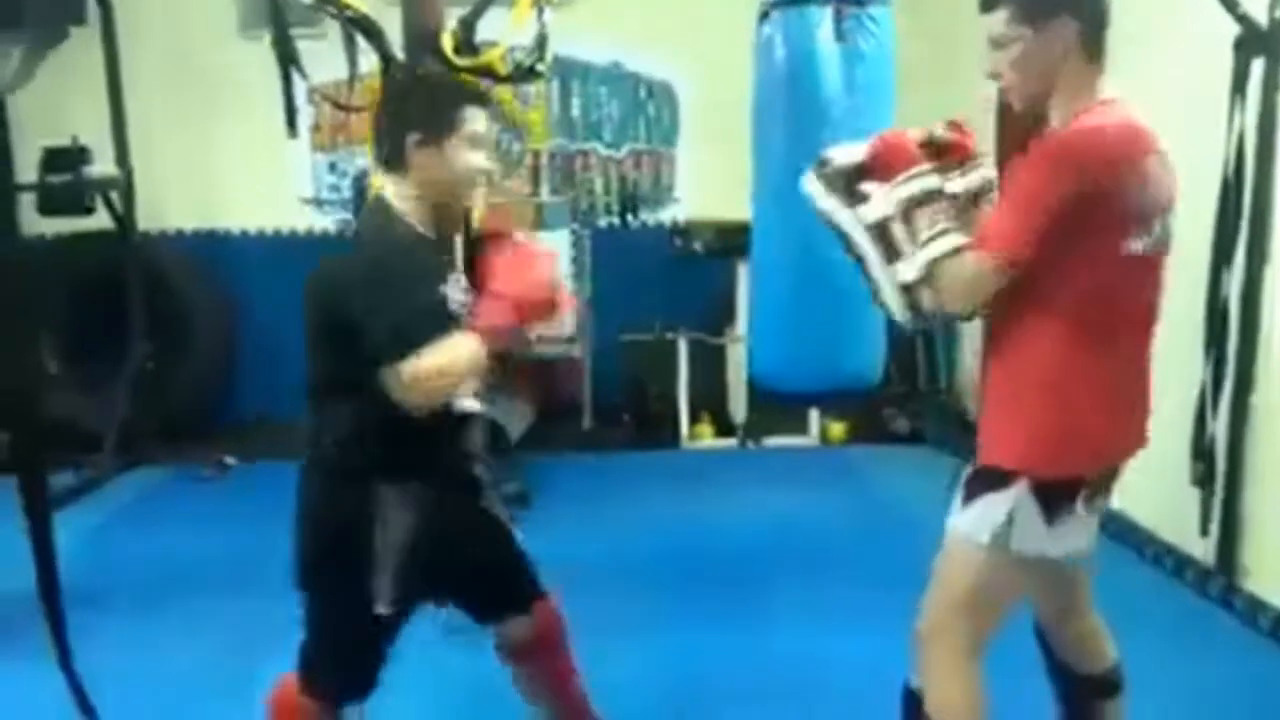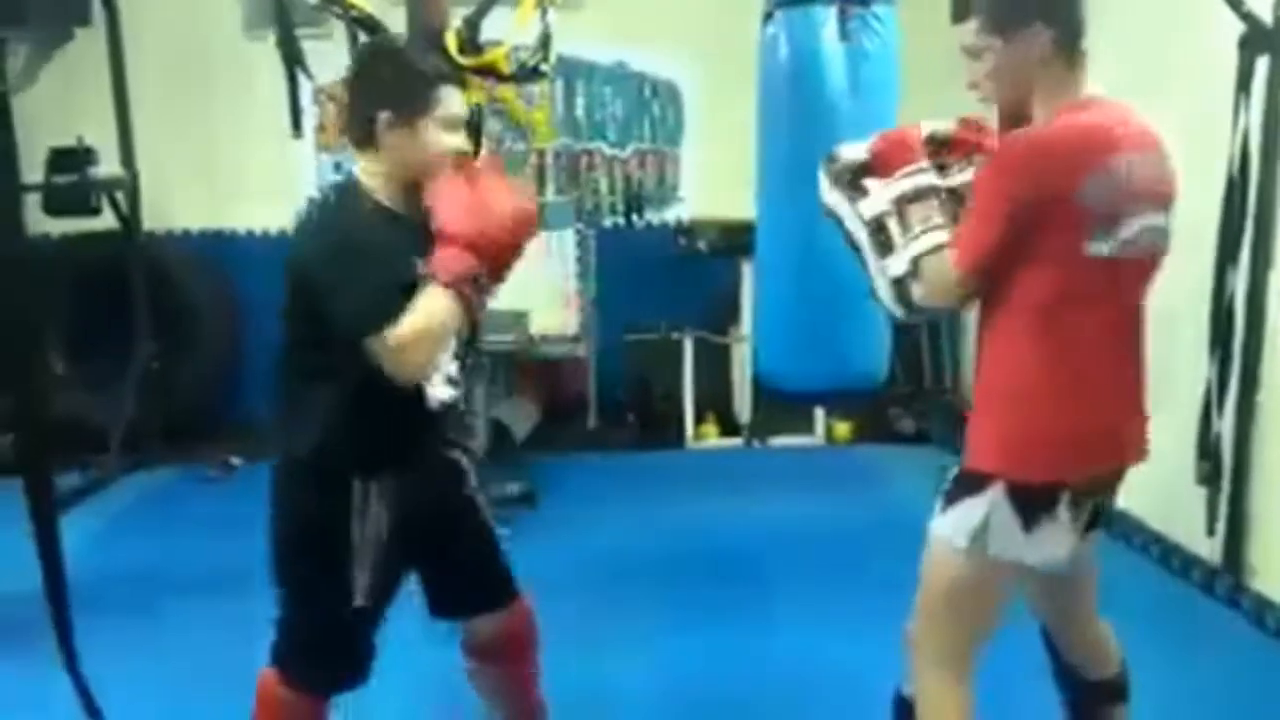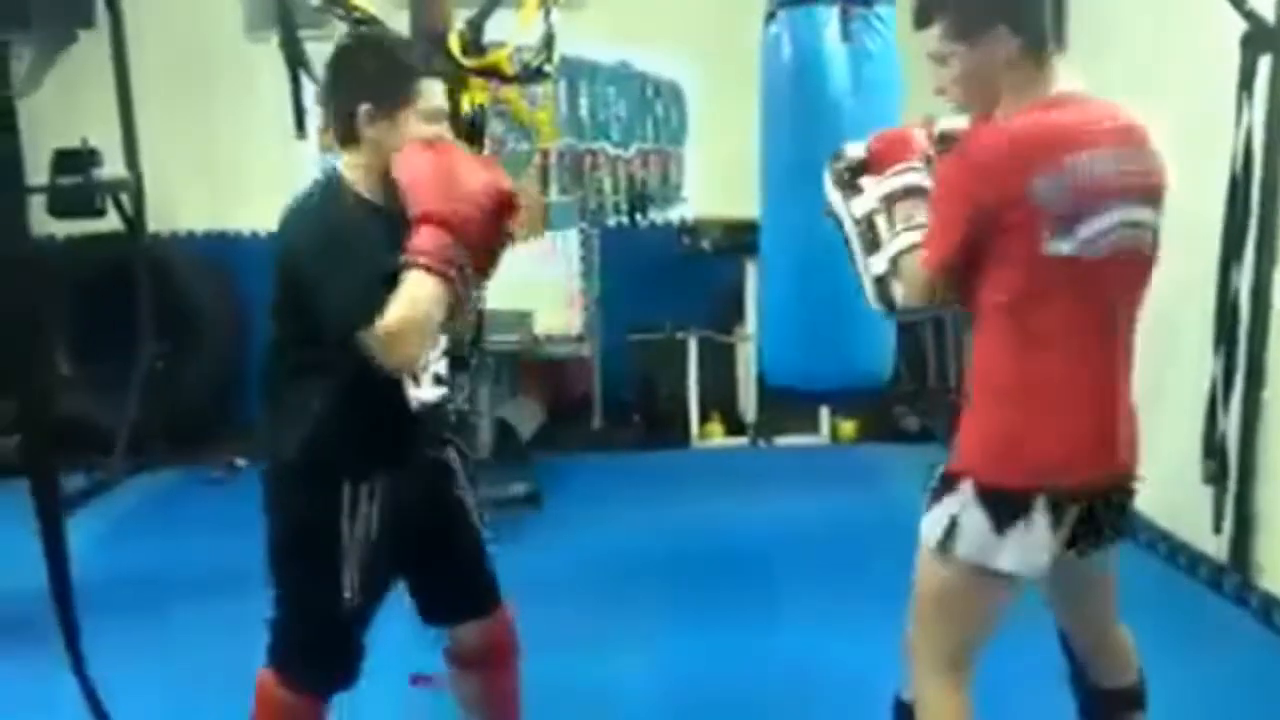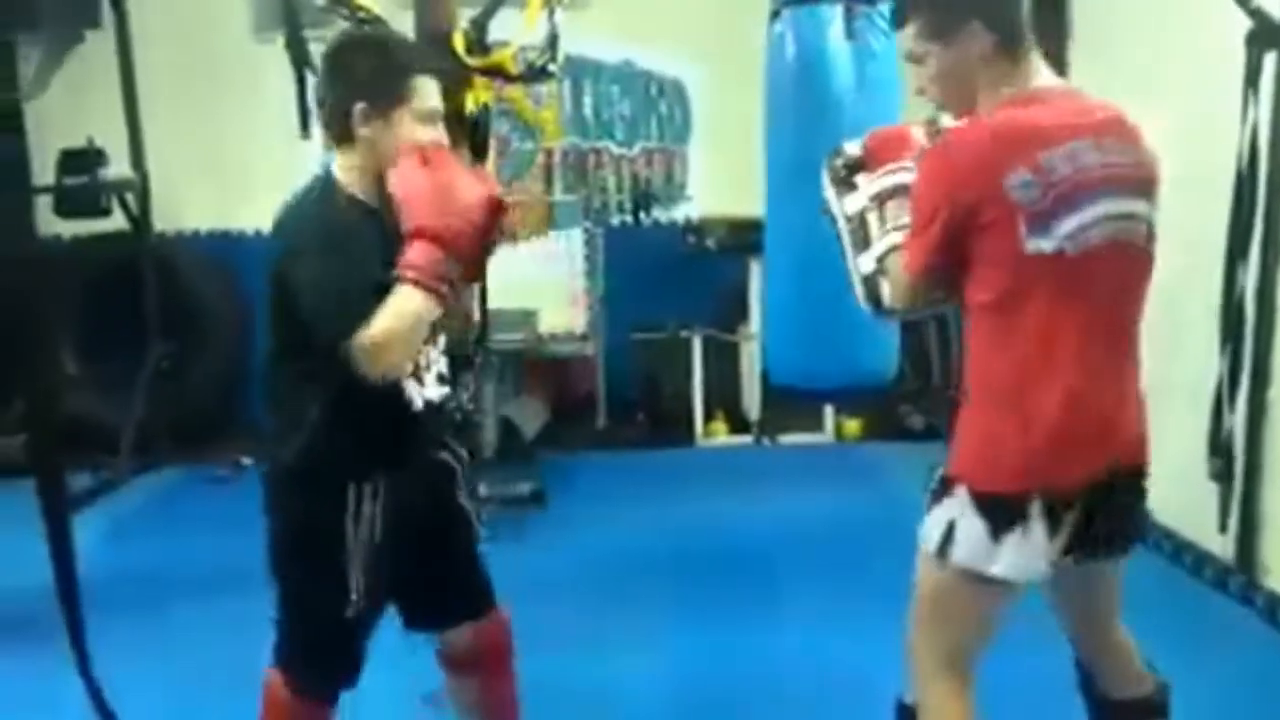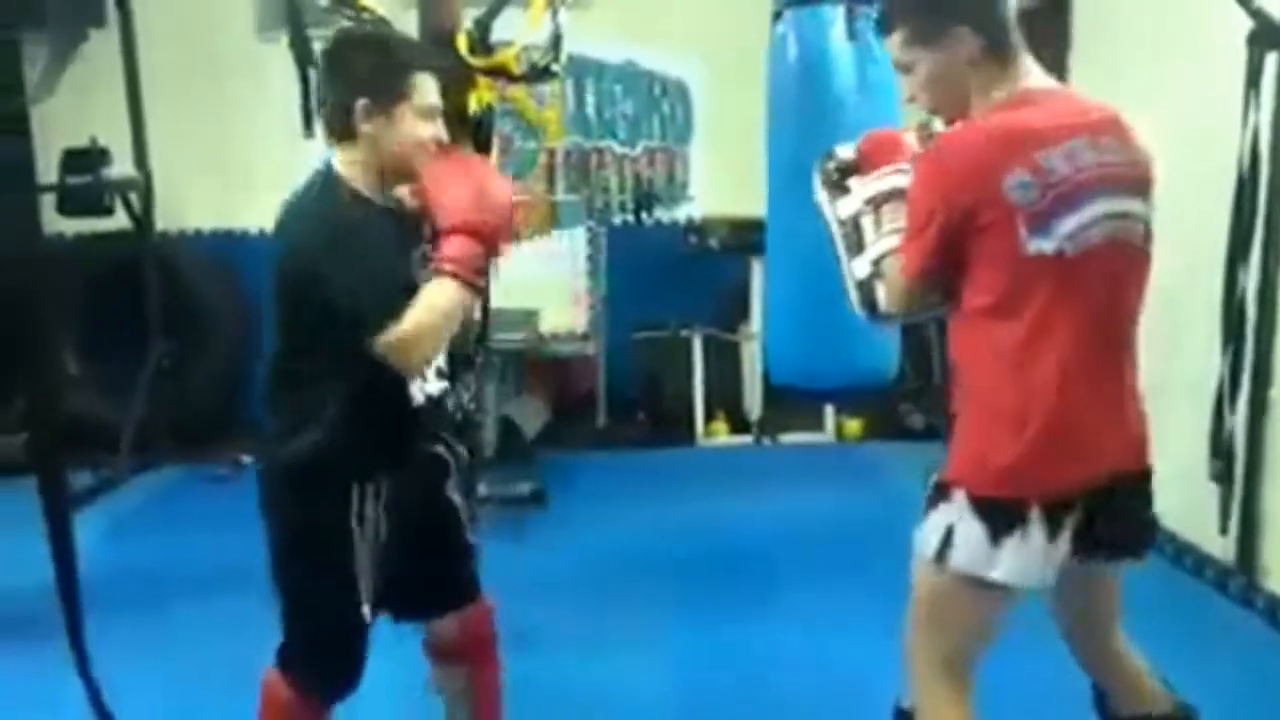
dt=0.1s
person 1, frame 1
left shoulder: (1071, 153)
right shoulder: (1127, 142)
left elbow: (963, 293)
left wrist: (916, 192)
right wrist: (955, 187)
left hip: (1042, 442)
right hip: (1090, 431)
left knee: (943, 641)
right knee: (1064, 611)
person 1, frame 2
left shoulder: (1031, 151)
right shoulder: (1140, 144)
left elbow: (933, 292)
right wrist: (986, 179)
left hip: (1028, 451)
right hip: (1100, 432)
left knee: (934, 649)
right knee: (1069, 615)
person 1, frame 3
left shoulder: (988, 154)
right shoulder: (1134, 145)
left elbow: (918, 291)
left hip: (1013, 454)
right hip: (1105, 442)
left knee: (934, 658)
right knee: (1093, 624)
person 1, frame 4
left shoulder: (967, 151)
right shoulder: (1124, 138)
left elbow: (904, 290)
left hip: (1010, 457)
right hip: (1115, 443)
left knee: (936, 662)
right knee: (1098, 633)
person 1, frame 5
left shoulder: (959, 154)
right shoulder: (1119, 139)
left elbow: (900, 295)
left hip: (1012, 463)
right hip: (1116, 451)
right knee: (1102, 645)
person 2, frame 1
left shoulder: (423, 237)
right shoulder: (374, 253)
right elbow: (418, 385)
left wrist: (504, 302)
right wrist: (497, 318)
left hip: (442, 478)
right hip: (369, 495)
left knee: (531, 623)
person 2, frame 2
left shoulder: (408, 216)
right shoulder: (340, 229)
left elbow: (431, 326)
right elbow: (405, 352)
left wrist: (480, 253)
right wrist: (463, 259)
left hip: (425, 463)
right hip: (346, 485)
left knee: (502, 622)
right knee: (315, 664)
person 2, frame 3
left shoulder: (399, 204)
right shoulder: (323, 225)
left elbow: (444, 311)
right elbow: (395, 344)
left wrist: (473, 239)
right wrist: (440, 236)
left hip: (420, 461)
right hip: (337, 482)
left knee: (484, 630)
right knee: (311, 662)
person 2, frame 4
left shoulder: (395, 208)
right shoulder: (317, 228)
left elbow: (428, 316)
right elbow: (380, 353)
left wrist: (463, 246)
right wrist: (432, 250)
left hip: (419, 463)
right hip: (338, 485)
left knee: (478, 633)
person 2, frame 5
left shoulder: (382, 208)
right shoulder: (328, 224)
left elbow: (424, 307)
right elbow: (410, 340)
left wrist: (465, 240)
right wrist: (465, 247)
left hip: (407, 460)
right hip: (335, 481)
left knee: (463, 620)
right knee: (321, 662)
